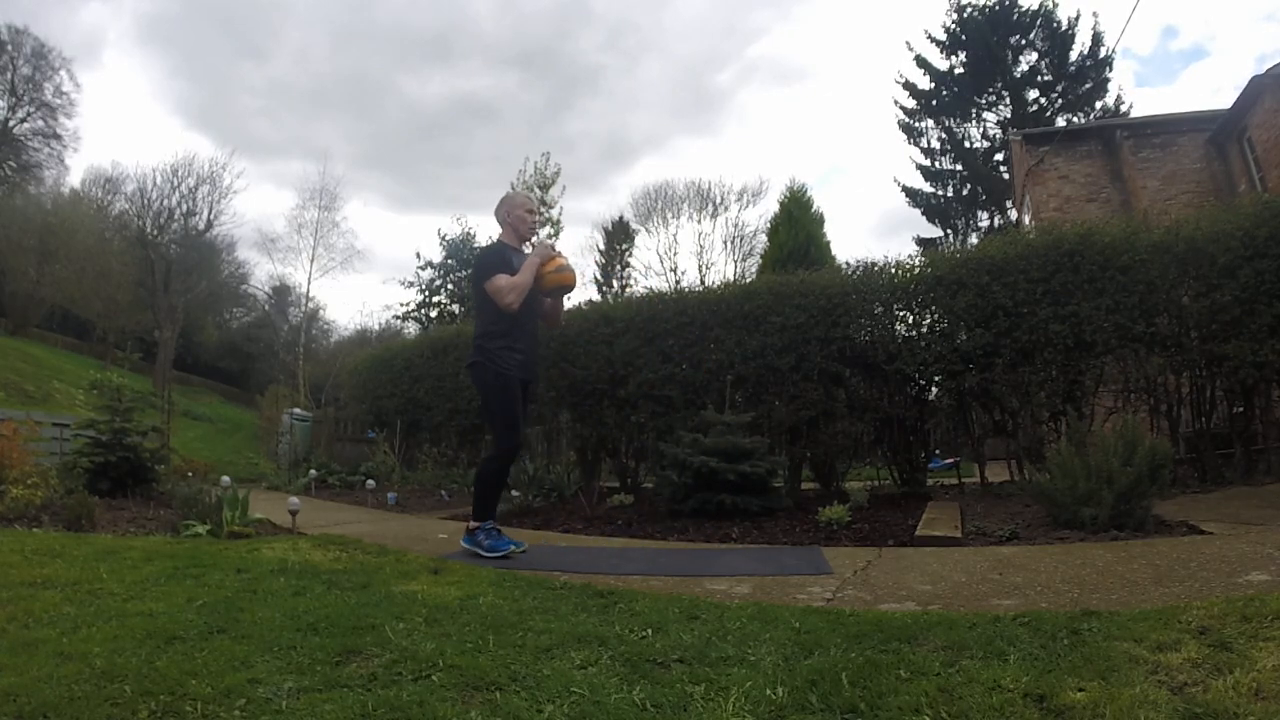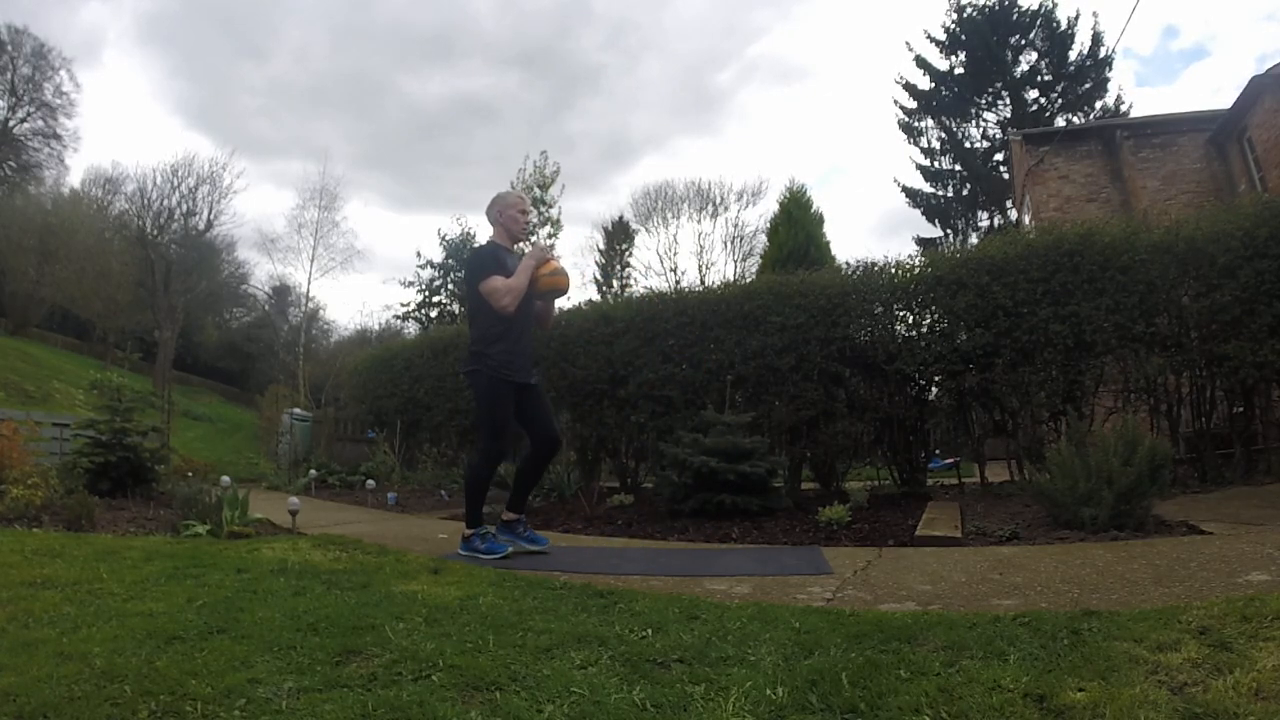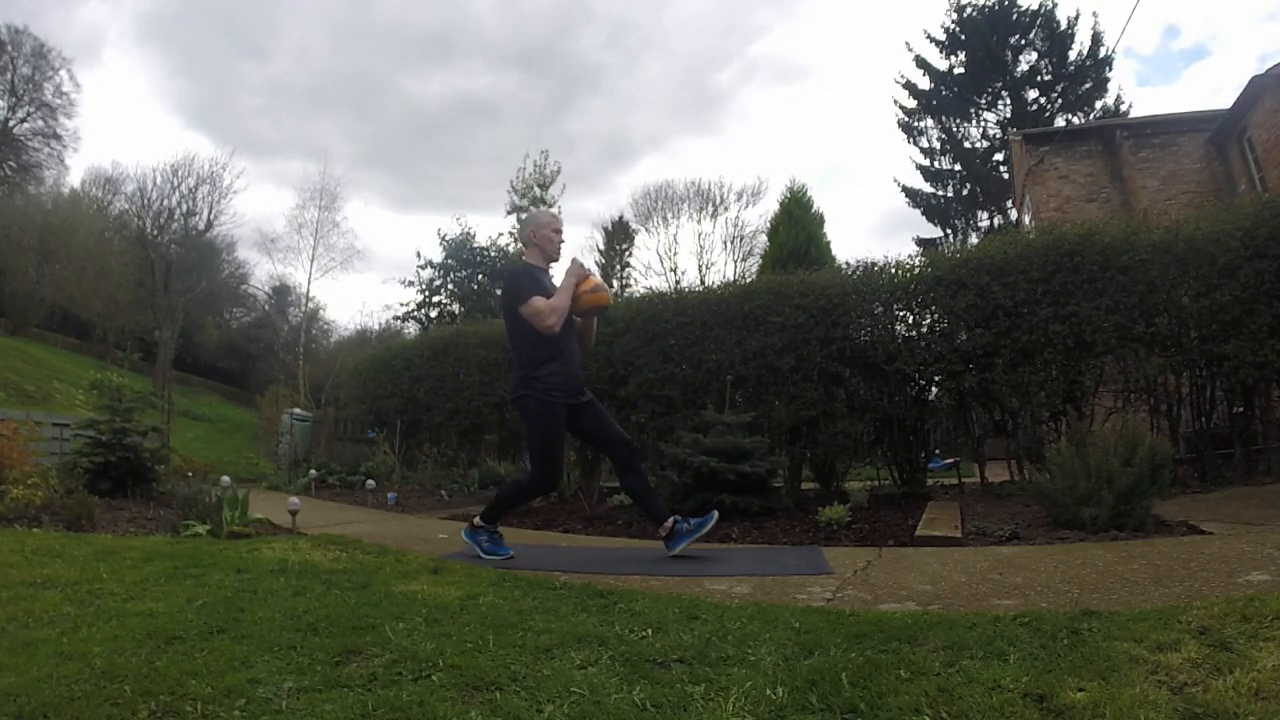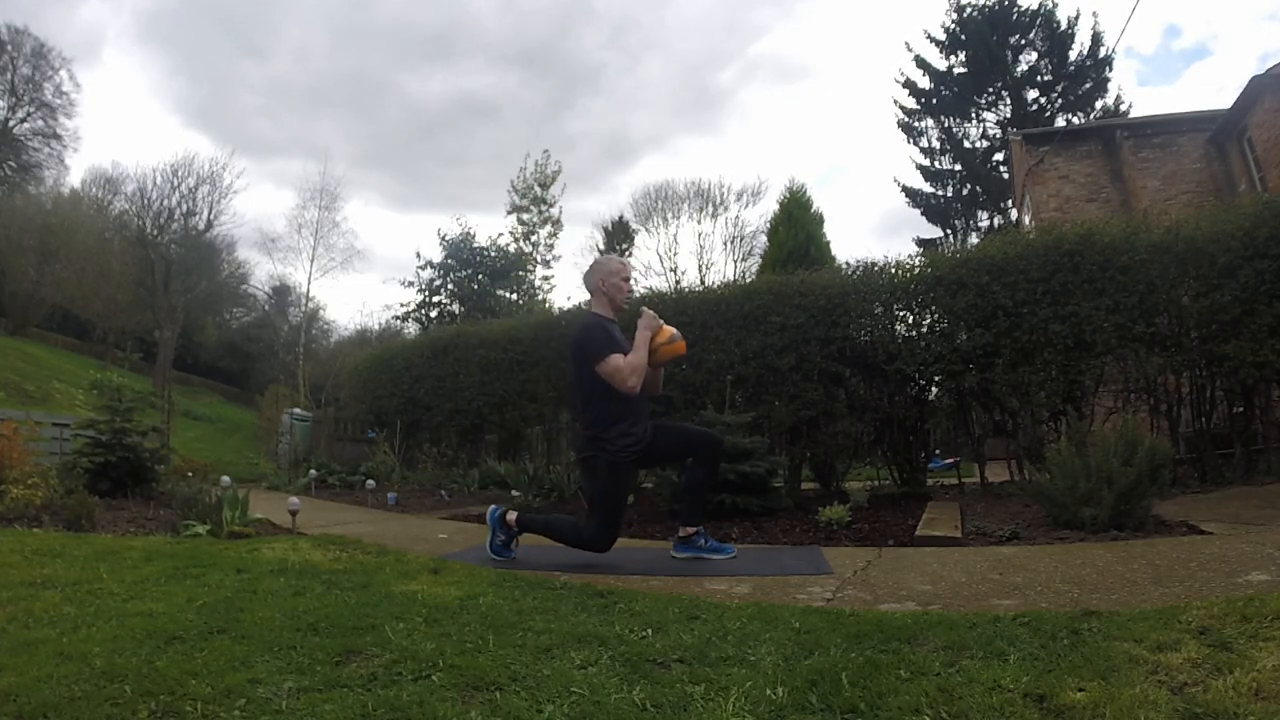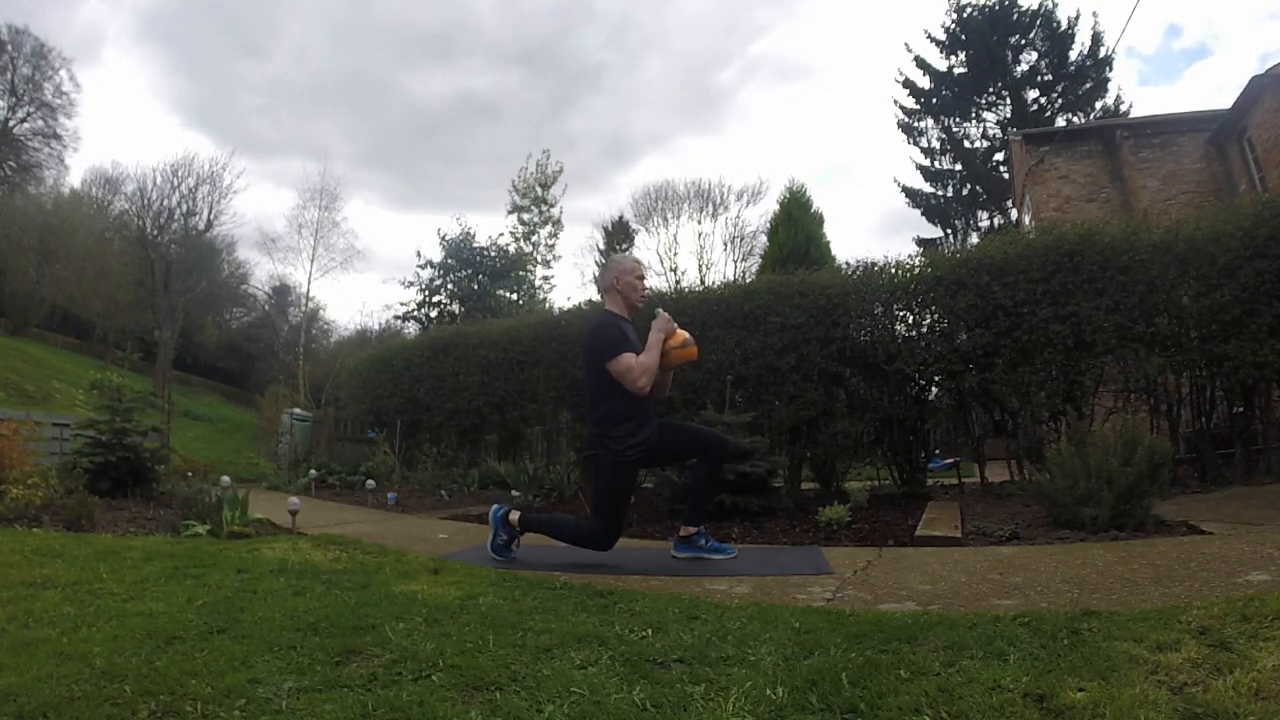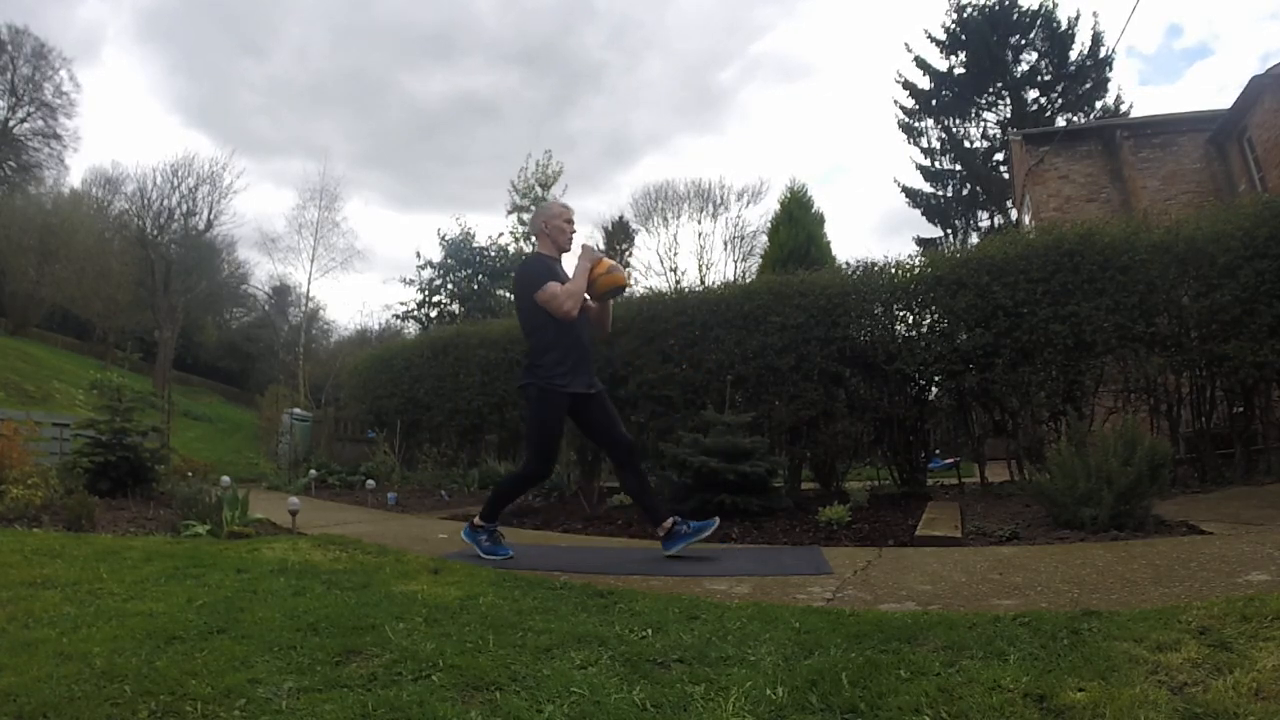
dt=0.4s
person 1, frame 1
left shoulder: (526, 263)
right shoulder: (491, 256)
left elbow: (552, 318)
right elbow: (509, 299)
right wrist: (535, 260)
left hip: (519, 367)
right hip: (495, 363)
left knee: (507, 446)
right knee: (507, 444)
left ankle: (486, 524)
right ankle: (477, 527)
person 1, frame 2
left shoulder: (519, 263)
right shoulder: (484, 257)
left elbow: (543, 321)
right elbow: (505, 301)
right wrist: (531, 261)
left hip: (521, 371)
right hip: (492, 370)
left knee: (548, 441)
right knee: (492, 450)
left ankle: (511, 519)
right ankle: (472, 534)
person 1, frame 3
left shoulder: (549, 282)
right shoulder: (520, 278)
left elbow: (583, 341)
right elbow: (549, 322)
right wrist: (570, 279)
left hip: (572, 392)
right hip: (540, 394)
left knee: (623, 450)
right knee: (547, 476)
left ankle: (670, 528)
right ankle: (482, 527)
person 1, frame 4
left shoulder: (614, 331)
right shoulder: (590, 332)
left elbow: (651, 388)
right elbow: (629, 383)
right wrist: (644, 333)
left hip: (639, 434)
right hip: (611, 447)
left knee: (709, 445)
right knee: (601, 537)
left ankle: (688, 535)
right ankle: (508, 521)
person 1, frame 5
left shoulder: (625, 330)
right shoulder: (605, 330)
left elbow: (658, 391)
right elbow: (640, 383)
right wrist: (657, 335)
left hip: (644, 435)
right hip: (616, 446)
left knee: (715, 446)
right knee: (603, 536)
left ankle: (689, 535)
right ankle: (510, 520)
person 1, frame 6
left shoulder: (562, 274)
right shoulder: (532, 267)
left elbow: (601, 325)
right elbow: (567, 307)
right wrist: (584, 264)
left hip: (581, 381)
right hip: (547, 384)
left knee: (623, 447)
right knee: (539, 466)
left ankle: (669, 529)
right ankle: (481, 525)
